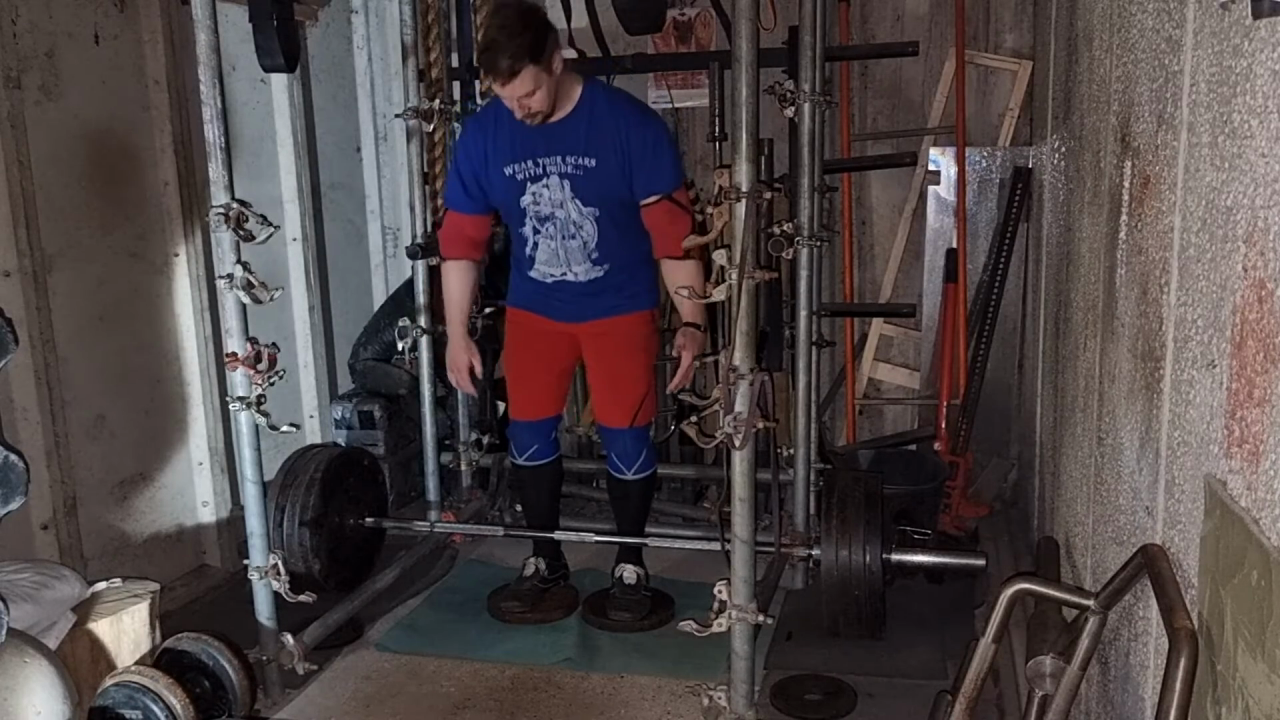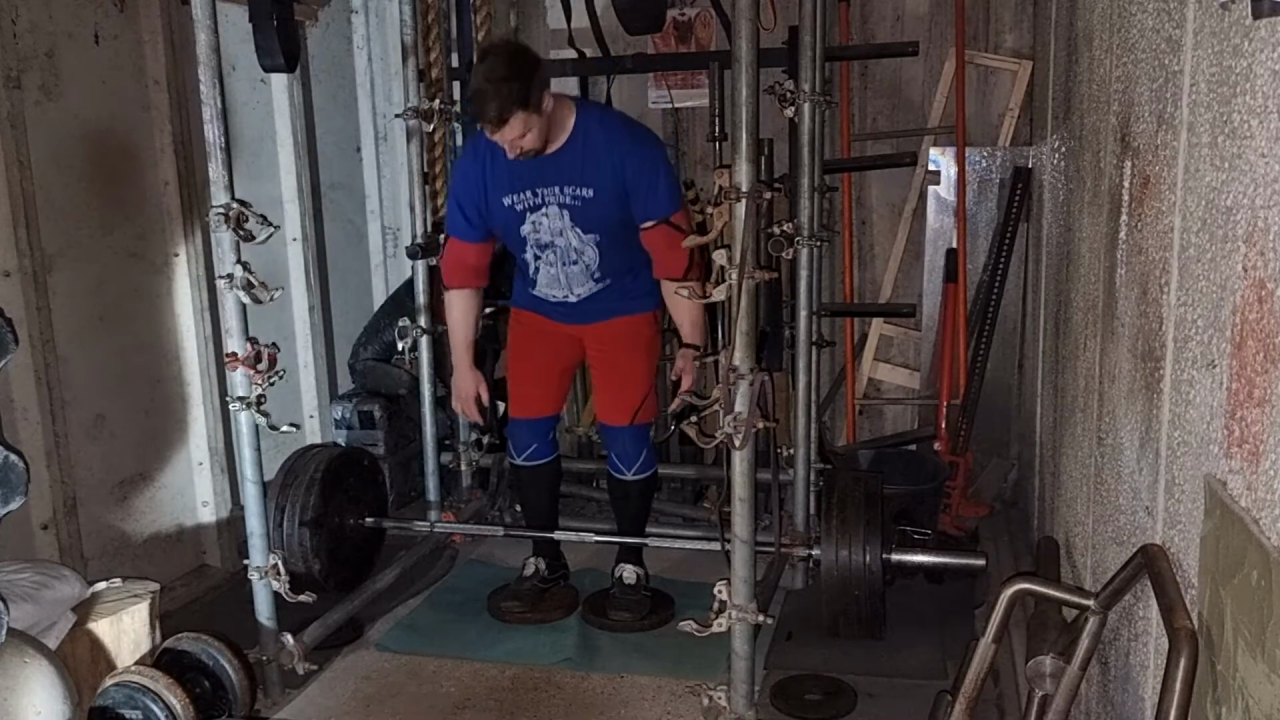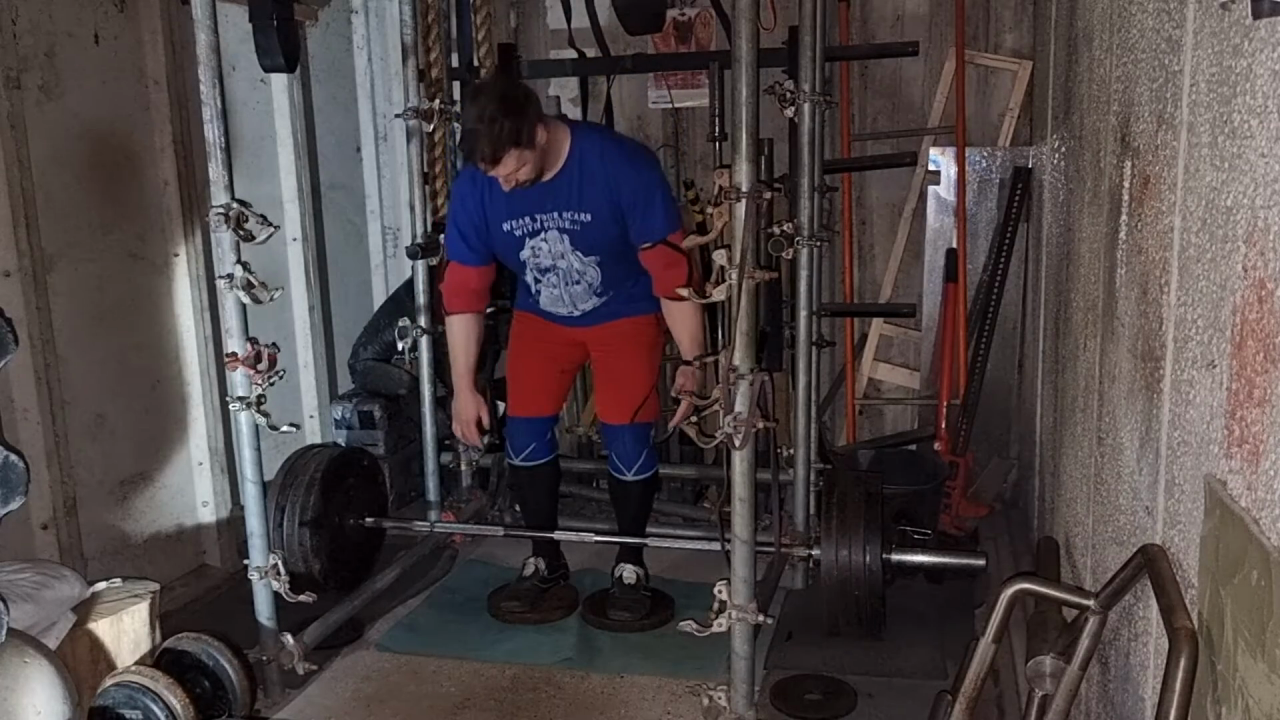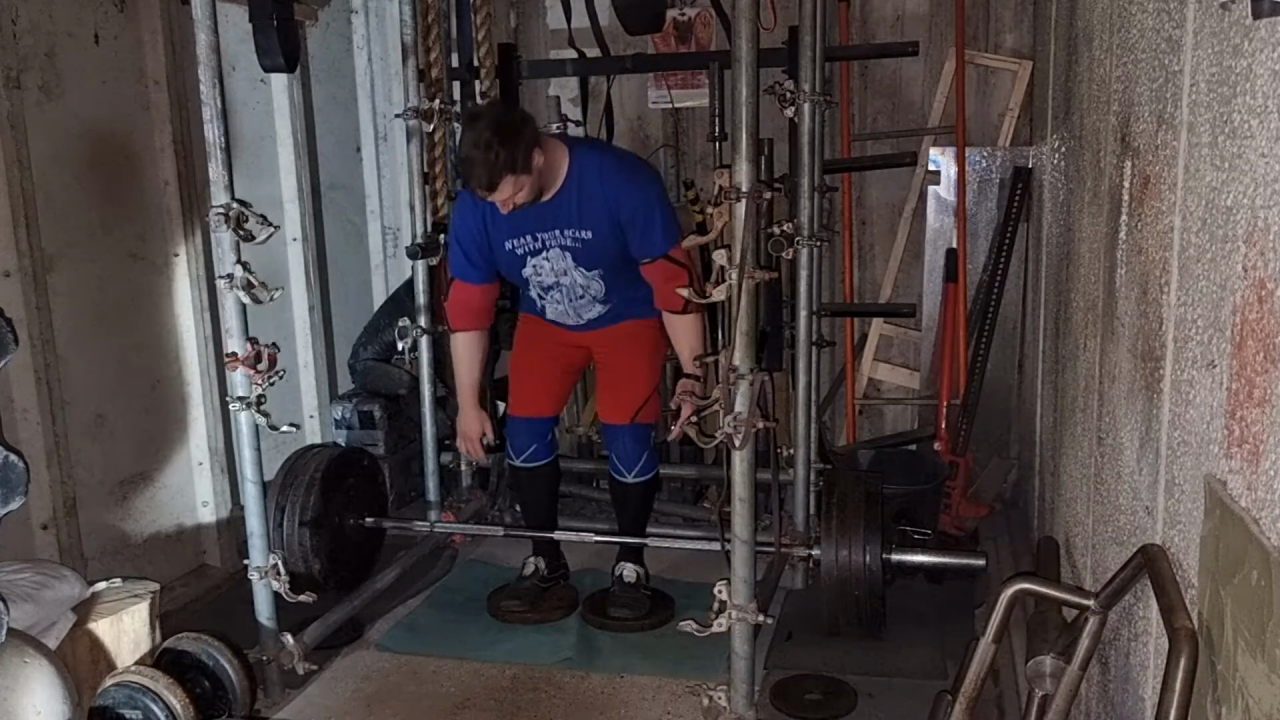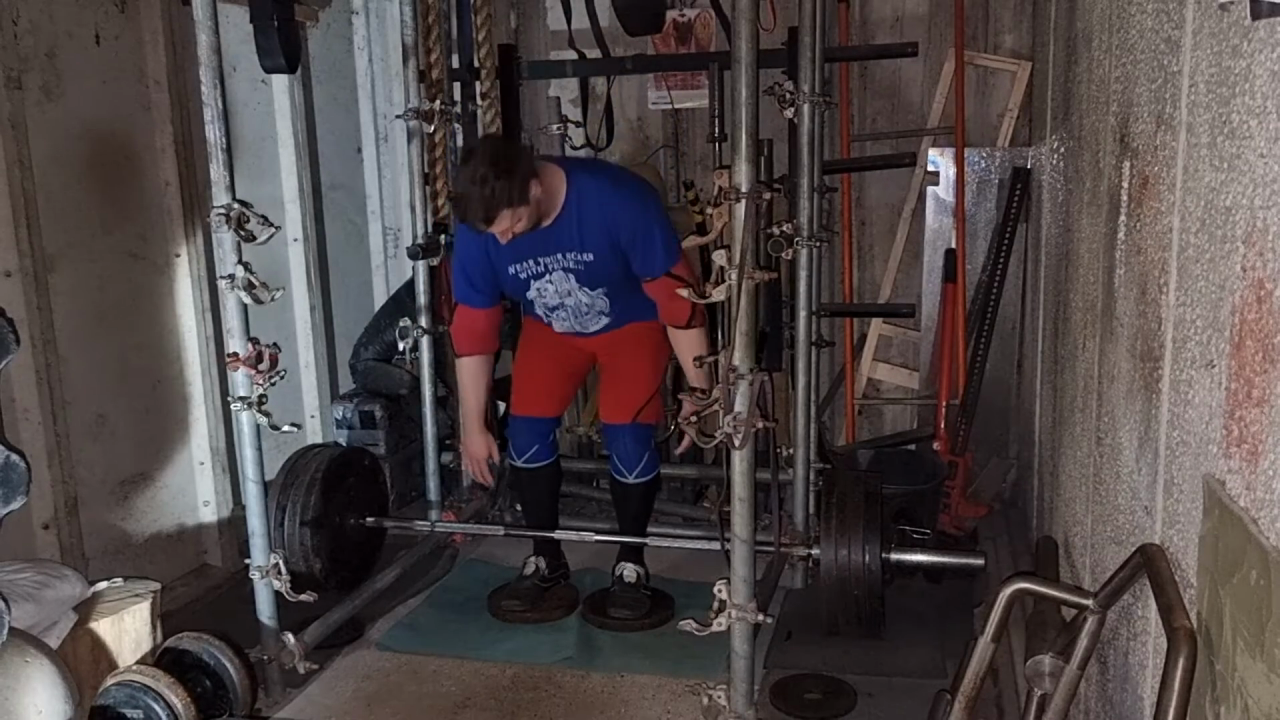
dt=0.3s
person 1, frame 1
left shoulder: (630, 125)
right shoulder: (480, 137)
left elbow: (673, 232)
right elbow: (461, 240)
left wrist: (691, 322)
right wrist: (457, 333)
left hip: (620, 310)
right hip: (533, 310)
left knee: (624, 436)
right knee: (529, 432)
left ankle: (630, 565)
right ankle: (545, 559)
person 1, frame 2
left shoulder: (626, 146)
right shoulder: (477, 163)
left elbow: (673, 251)
right elbow: (463, 267)
left wrist: (691, 343)
right wrist: (462, 362)
left hip: (623, 310)
right hip: (538, 311)
left knee: (625, 435)
right knee: (526, 430)
left ankle: (630, 566)
right ankle: (545, 560)
person 1, frame 3
left shoulder: (622, 166)
right shoulder: (475, 188)
left elbow: (672, 269)
right elbow: (464, 290)
left wrist: (690, 361)
right wrist: (463, 388)
left hip: (625, 314)
right hip: (540, 317)
left knee: (625, 434)
right knee: (525, 430)
left ankle: (630, 565)
right ankle: (545, 560)
person 1, frame 4
left shoulder: (621, 182)
right shoulder: (475, 207)
left elbow: (675, 281)
right elbow: (468, 308)
left wrist: (692, 373)
right wrist: (467, 403)
left hip: (629, 316)
right hip: (545, 320)
left knee: (626, 435)
right knee: (525, 430)
left ankle: (631, 564)
right ankle: (545, 560)
person 1, frame 5
left shoulder: (620, 201)
right shoulder: (477, 232)
left elbow: (678, 297)
right elbow: (473, 330)
left wrist: (699, 387)
right wrist: (473, 426)
left hip: (633, 320)
right hip: (549, 325)
left knee: (627, 435)
right knee: (526, 431)
left ankle: (631, 565)
right ankle: (545, 560)
